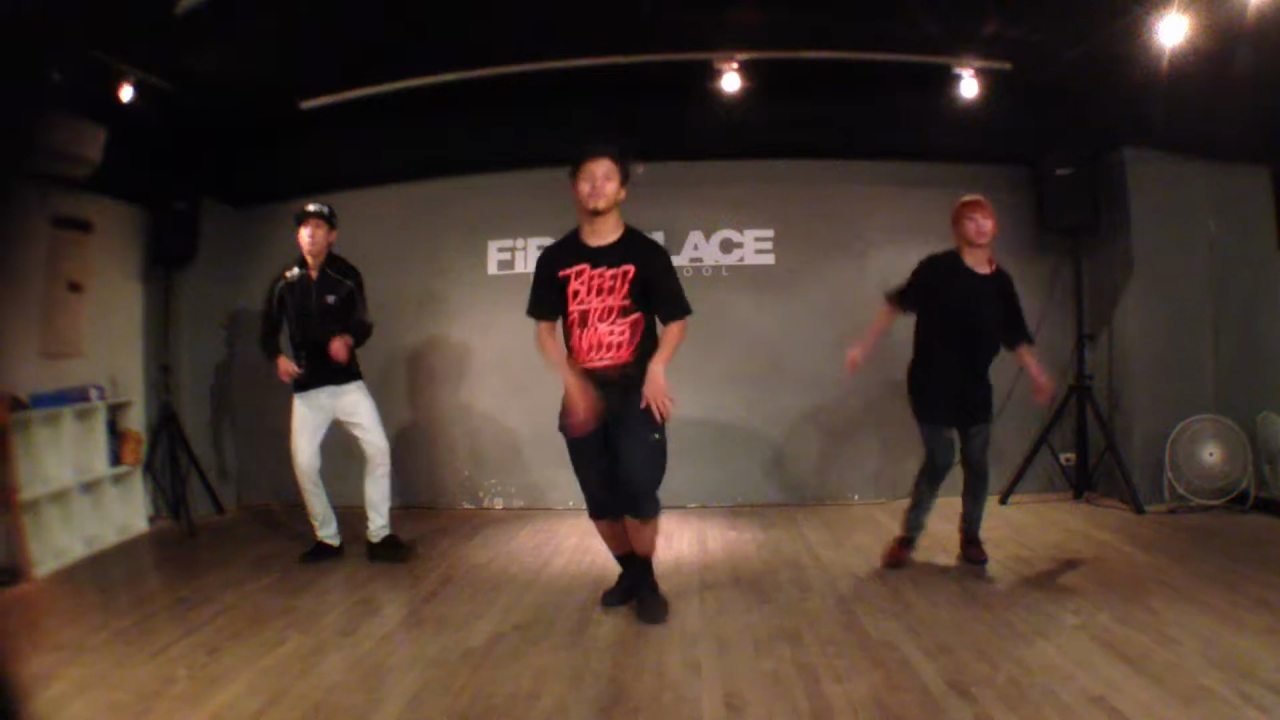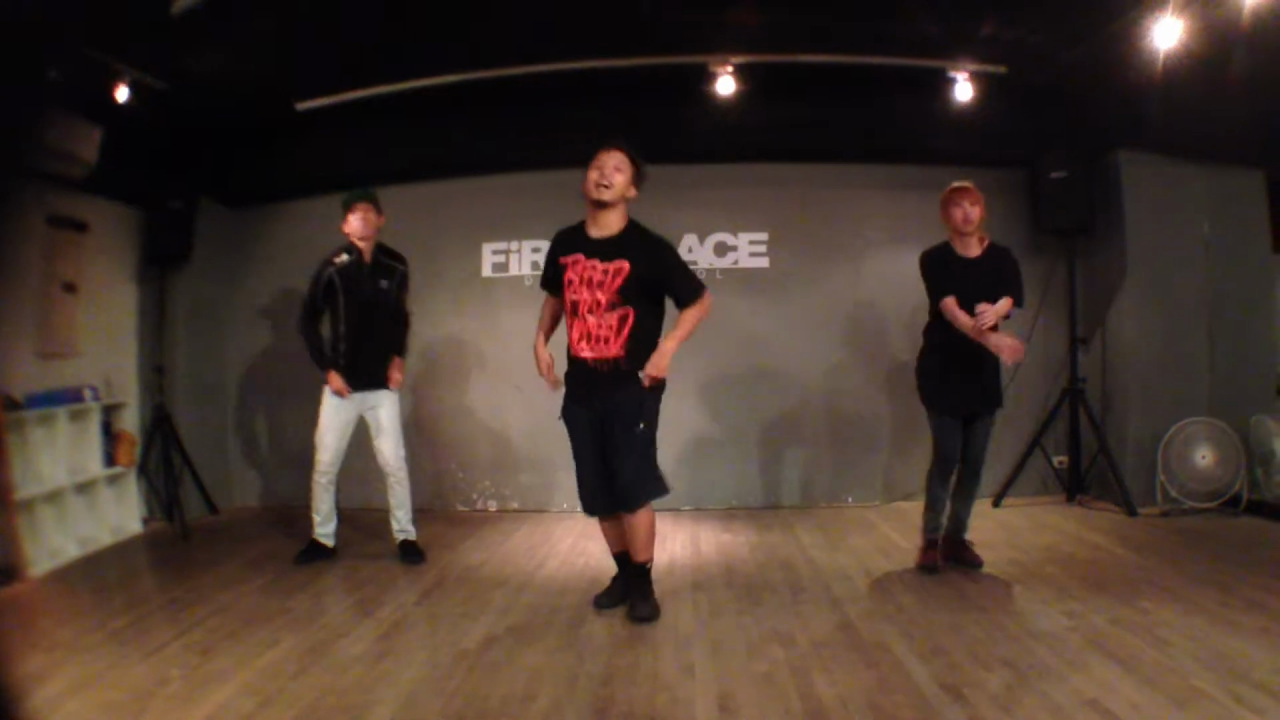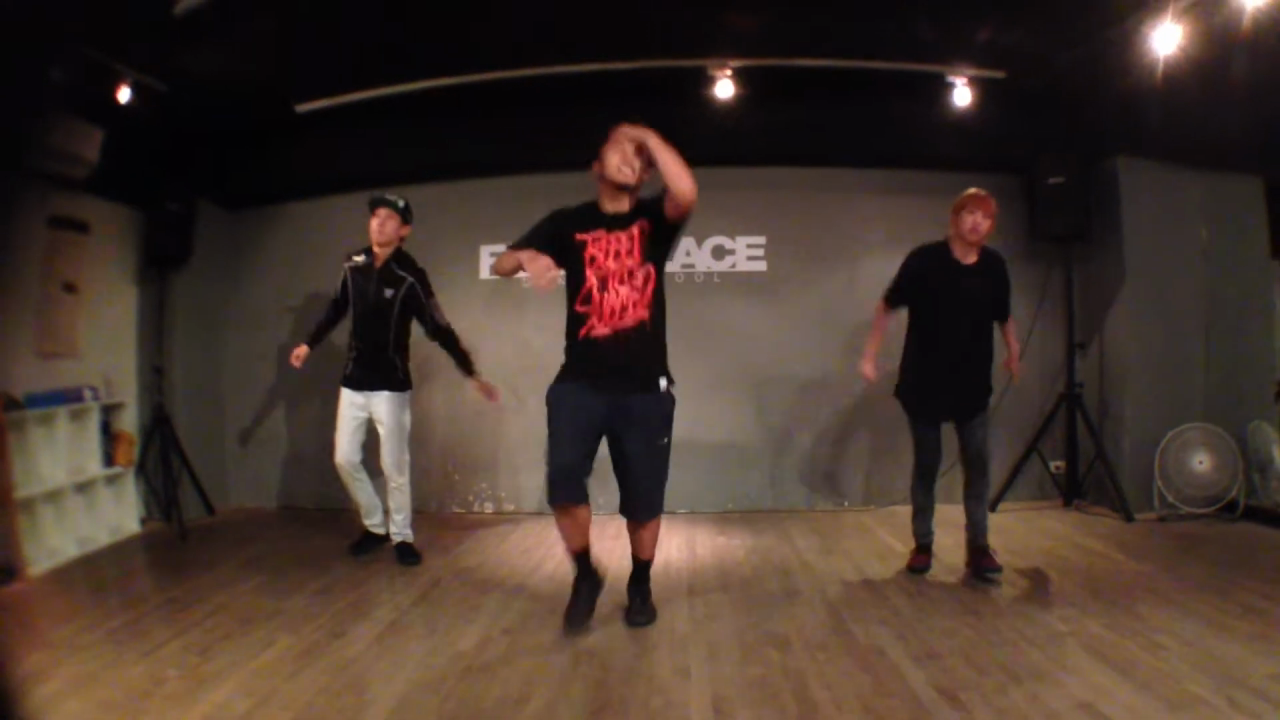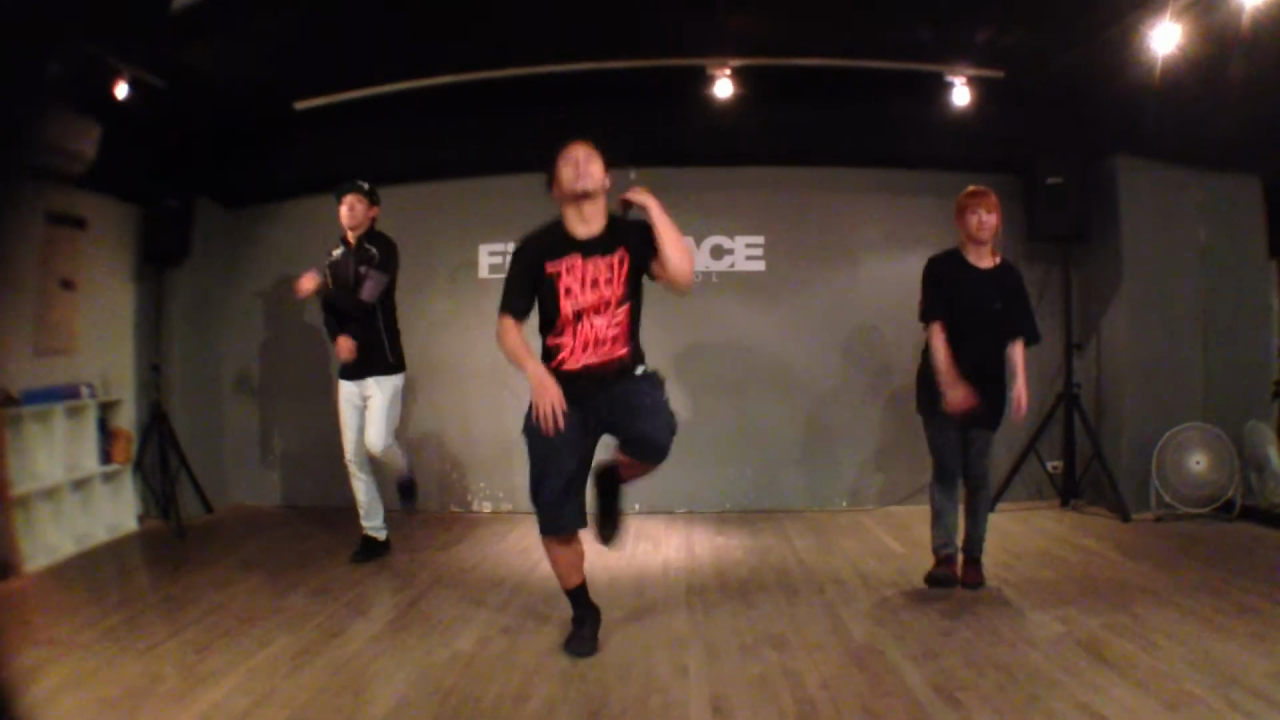
dt=0.5s
person 1, frame 1
left shoulder: (647, 253)
right shoulder: (555, 259)
left elbow: (677, 321)
right elbow: (544, 329)
left wrist: (658, 373)
right wrist: (570, 384)
left hip: (634, 393)
right hip: (584, 396)
left knee: (639, 488)
right knee: (601, 499)
left ankle: (648, 580)
right ankle: (630, 573)
person 1, frame 2
left shoulder: (649, 249)
right shoulder: (565, 243)
left elbow: (698, 302)
left wrist: (666, 350)
right wrist: (541, 342)
left hip: (632, 385)
right hip: (581, 388)
left knee: (634, 485)
right knee: (598, 493)
left ankle: (643, 585)
right ankle: (624, 574)
person 1, frame 3
left shoulder: (655, 219)
right shoulder: (567, 223)
left elbow: (687, 193)
right elbow: (501, 265)
left wrist: (648, 138)
right wrist: (527, 258)
left hip: (645, 382)
right hip: (581, 379)
left knee: (644, 496)
right knee: (564, 476)
left ankle: (640, 584)
right ankle: (585, 576)
person 1, frame 4
left shoulder: (633, 236)
right shoulder: (535, 249)
left elbow: (682, 277)
right elbow: (507, 325)
left wrist: (650, 205)
right wrist: (537, 375)
left hip: (625, 380)
right hip: (561, 393)
left knee: (656, 436)
right knee: (556, 515)
left ankle: (611, 481)
right ankle: (583, 612)
person 2, frame 1
left shoulder: (1001, 282)
right shoulder: (937, 269)
left elbow: (1014, 336)
right elbow: (896, 305)
left wrist: (1037, 374)
right wrist: (864, 346)
left hip: (975, 386)
right hip: (933, 383)
left knee: (977, 464)
right knee: (938, 463)
left ankle: (971, 535)
right ankle: (908, 535)
person 2, frame 2
left shoulder: (1001, 258)
right shoulder: (934, 260)
left elbow: (1008, 300)
right elbow: (949, 308)
left wrist: (992, 314)
right wrist: (989, 339)
left hip: (982, 371)
right hip: (941, 369)
left knee: (973, 459)
right knee: (946, 455)
left ankle: (955, 537)
right ankle: (932, 540)
person 2, frame 3
left shoulder: (995, 266)
right shoulder: (926, 259)
left elbow: (1003, 314)
right elbow: (888, 305)
left wrist: (1013, 350)
right wrist: (870, 353)
left hip: (971, 379)
right hip: (924, 377)
left knee: (978, 459)
right knee: (927, 462)
left ankle: (978, 545)
right ankle: (923, 543)
person 2, frame 4
left shoulder: (1009, 276)
right shoulder: (941, 267)
left elbow: (1016, 336)
right elbow: (936, 329)
left wrist: (1019, 383)
right wrist: (949, 382)
left hip: (987, 388)
right hip: (942, 386)
left knee: (977, 474)
right knee: (946, 468)
left ankle: (973, 557)
right ankle: (944, 557)
person 3, frame 1
left shoulder: (347, 277)
right shoulder: (284, 282)
left elbow: (364, 325)
right elbow: (268, 332)
left wrist: (348, 341)
right wrist: (279, 358)
left hip: (347, 382)
right hip: (307, 388)
left knee: (378, 448)
right knee: (305, 466)
left ankle: (379, 536)
right ankle: (328, 539)
person 3, frame 2
left shoulder: (396, 266)
right shoulder: (332, 268)
right elbow: (308, 322)
left wrist: (398, 359)
right wrist: (328, 370)
left hip: (382, 385)
right hip: (342, 383)
left knee: (394, 464)
right knee: (325, 464)
left ankle: (405, 537)
right ankle: (323, 539)
person 3, frame 3
left shoulder: (410, 275)
right shoulder: (354, 264)
left elbow: (439, 329)
right elbow: (337, 307)
left wrist: (472, 373)
right wrist: (309, 342)
left hip: (392, 386)
right hip: (354, 382)
left knee: (394, 464)
right knee: (344, 459)
left ankle: (398, 530)
right ankle: (375, 526)
person 3, frame 4
left shoulder: (383, 249)
right shoulder: (335, 257)
left elbow: (363, 304)
right elbow: (336, 308)
left wrist: (319, 289)
right wrist: (340, 336)
left hip: (384, 366)
right hip: (351, 370)
left knee: (377, 443)
right knee: (353, 455)
left ankle: (402, 472)
right ankle: (374, 533)
